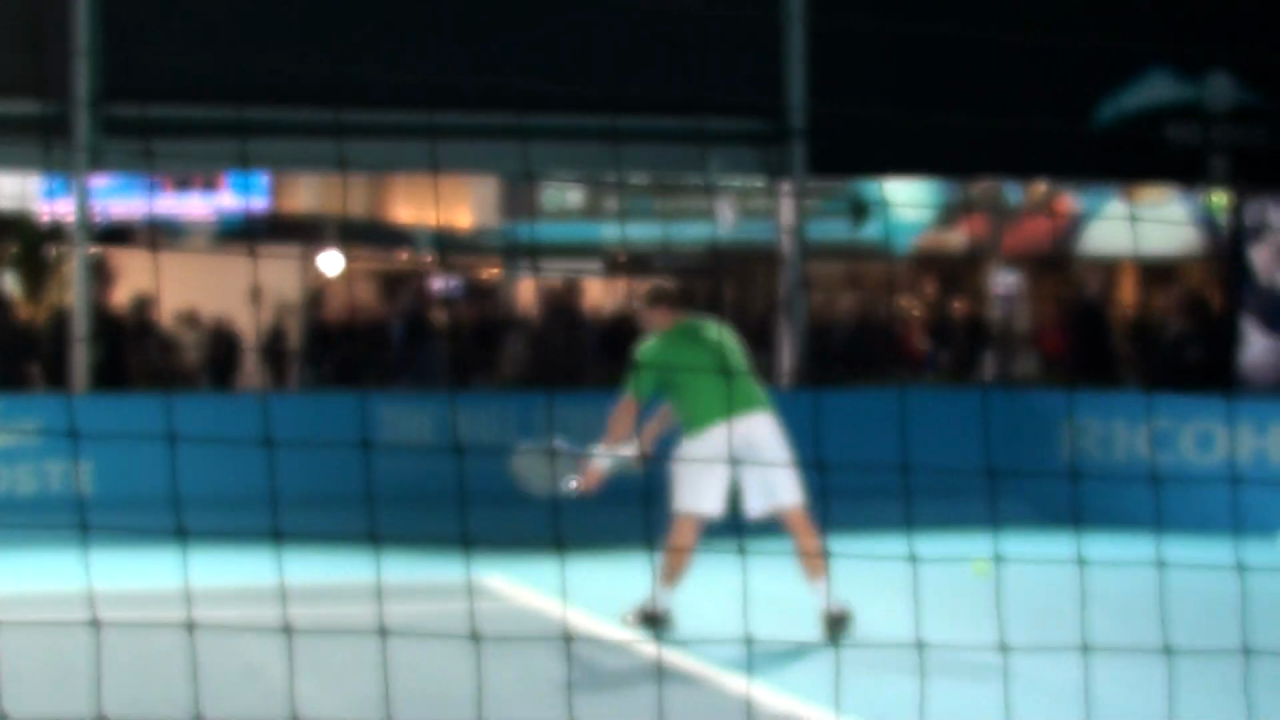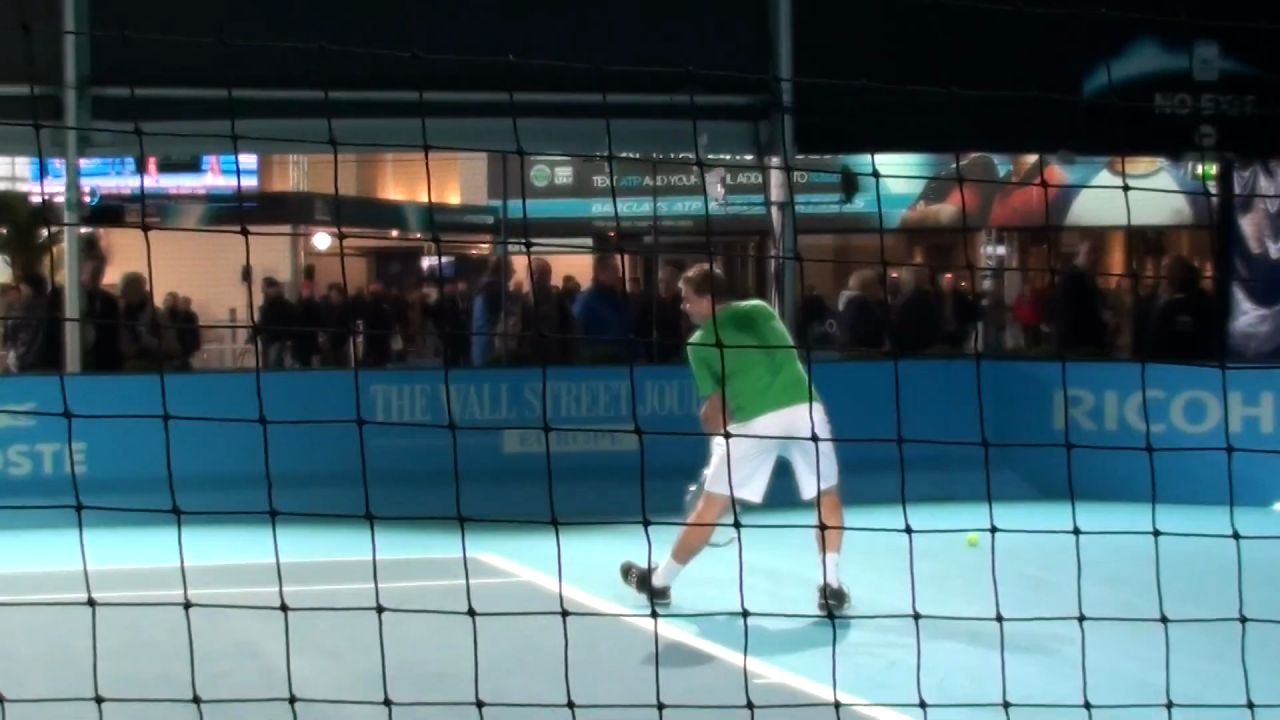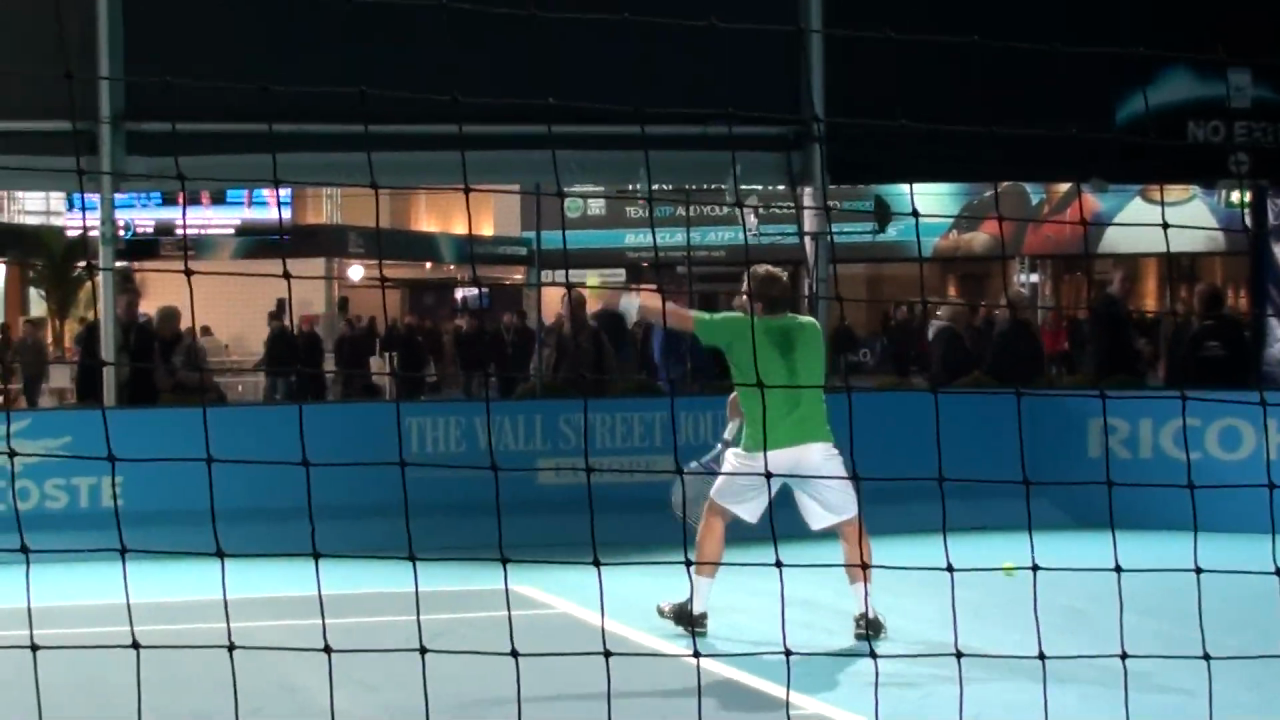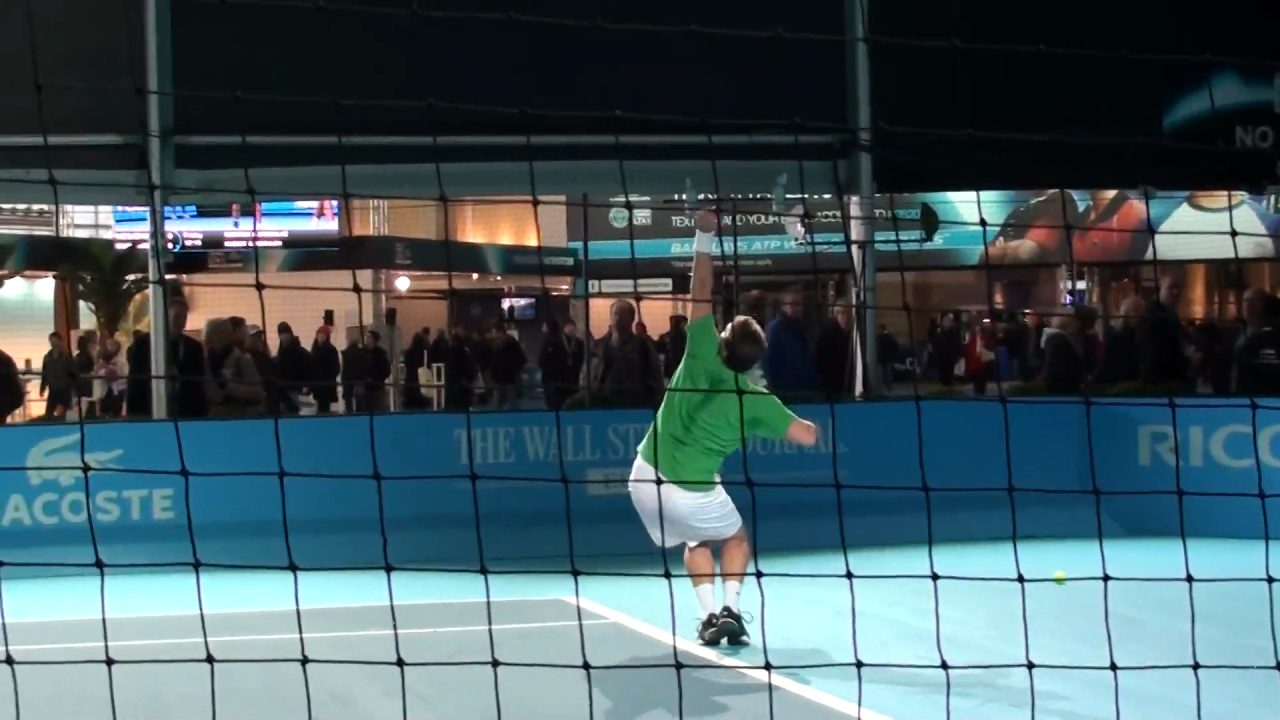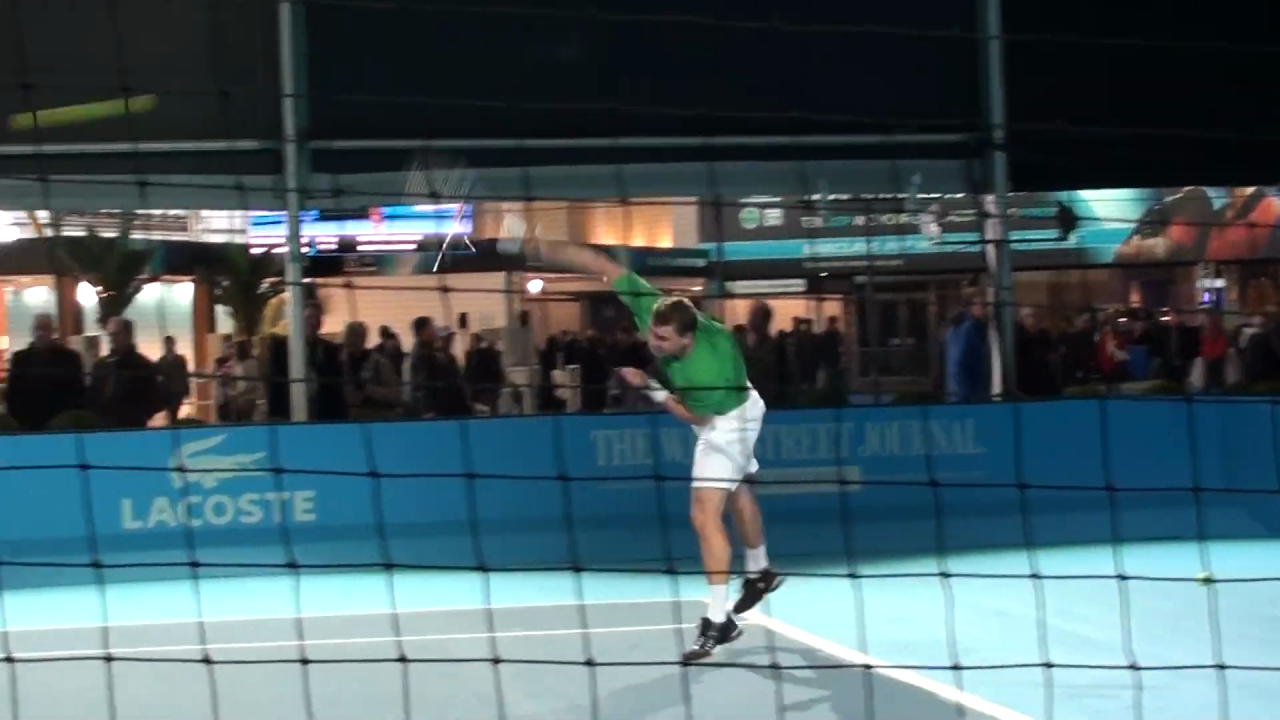
dt=0.5s
person 1, frame 1
left shoulder: (653, 349)
right shoulder: (715, 328)
left elbow: (627, 409)
left wrist: (600, 458)
right wrist: (649, 434)
left hip: (711, 434)
right hip: (759, 421)
left knee: (686, 524)
right knee: (798, 519)
left ankle: (658, 608)
right ankle: (829, 610)
person 1, frame 2
left shoulder: (700, 342)
right shoulder: (761, 310)
left elbow: (716, 406)
left hip: (754, 423)
right hip: (806, 411)
left knee: (710, 506)
right knee: (828, 498)
left ankle: (658, 581)
right ankle: (831, 585)
person 1, frame 3
left shoulder: (740, 328)
right shoulder: (811, 329)
left elbow: (677, 316)
left wrist: (624, 300)
left hip: (759, 451)
right hip: (816, 447)
left knee: (715, 515)
right knee: (851, 528)
left ankle: (693, 610)
right ankle: (865, 615)
person 1, frame 4
left shoulder: (702, 359)
right shoulder: (755, 399)
left elbow: (700, 297)
right elbow: (808, 435)
left wrist: (705, 237)
right wrist: (777, 423)
left hip: (646, 480)
right hip: (696, 492)
left knee: (695, 543)
right knee: (735, 539)
left ankle: (711, 615)
right ankle: (728, 612)
person 1, frame 5
left shoulder: (702, 365)
right shoulder: (654, 310)
left elbow: (694, 415)
right elbow: (608, 270)
left wrist: (651, 387)
right wrist: (543, 247)
left hip: (731, 416)
right hip: (721, 414)
left knee: (703, 511)
right knee: (736, 492)
left ankle: (718, 620)
right ankle: (759, 571)
